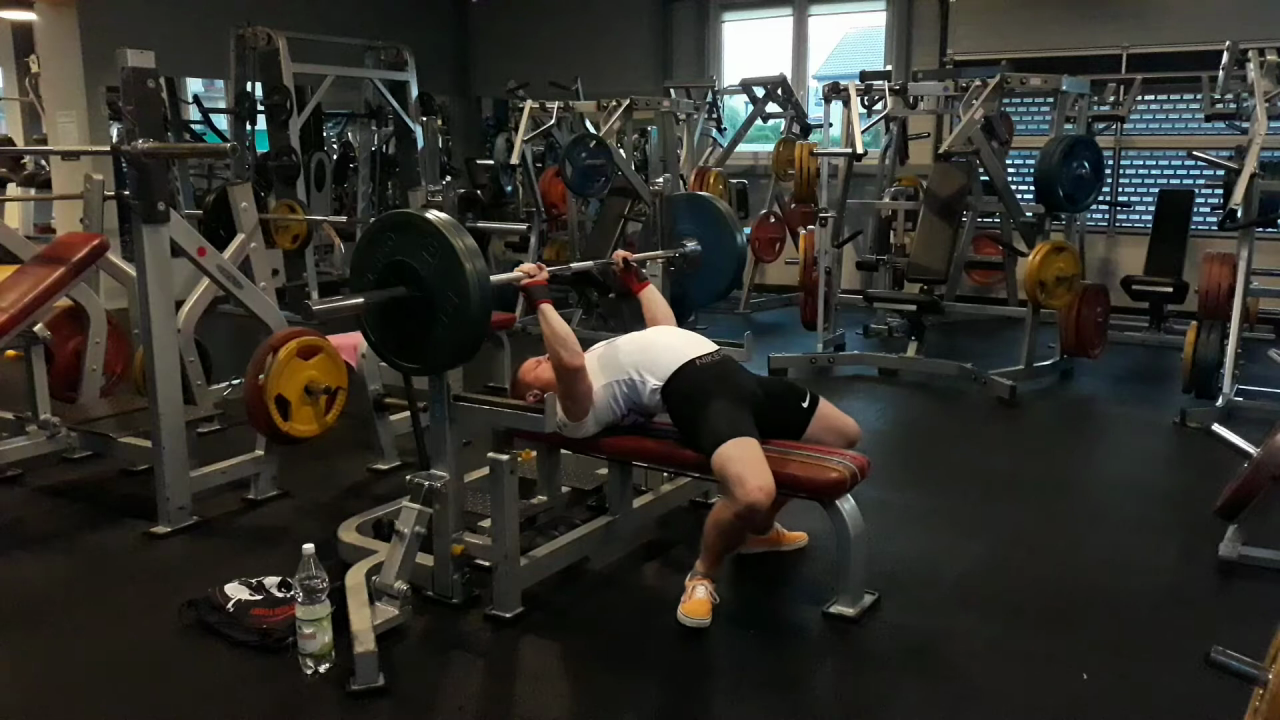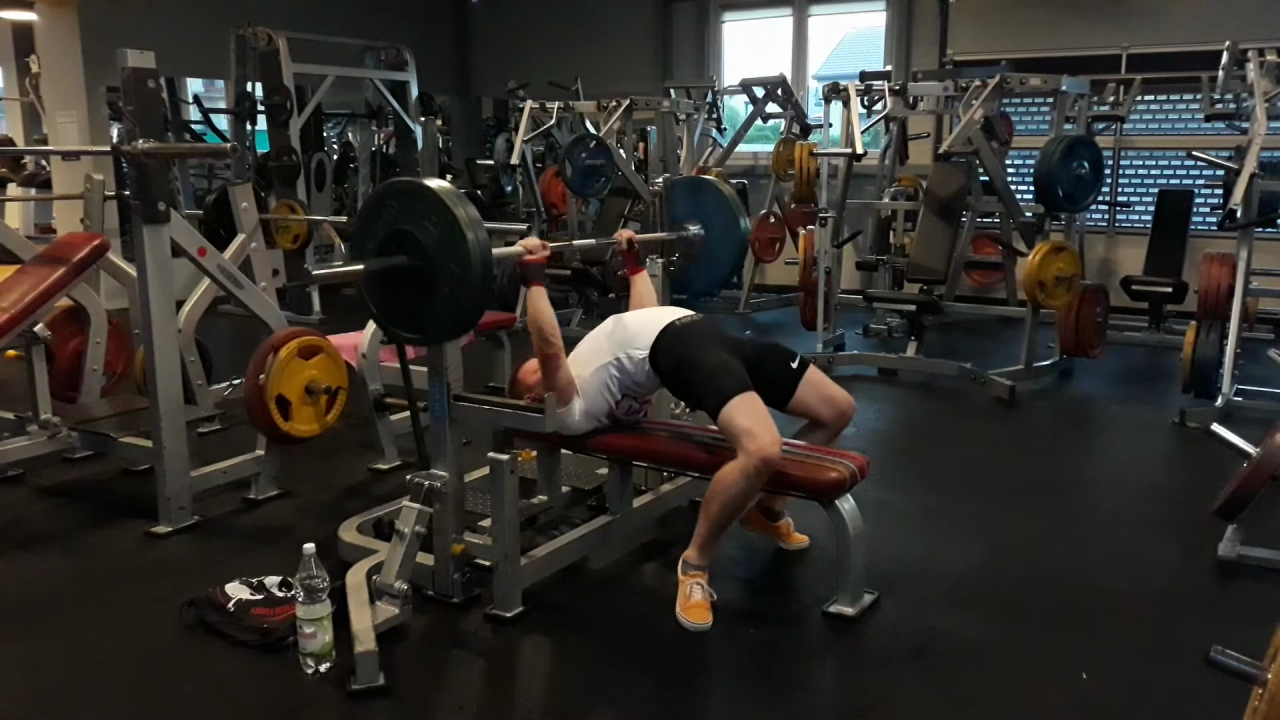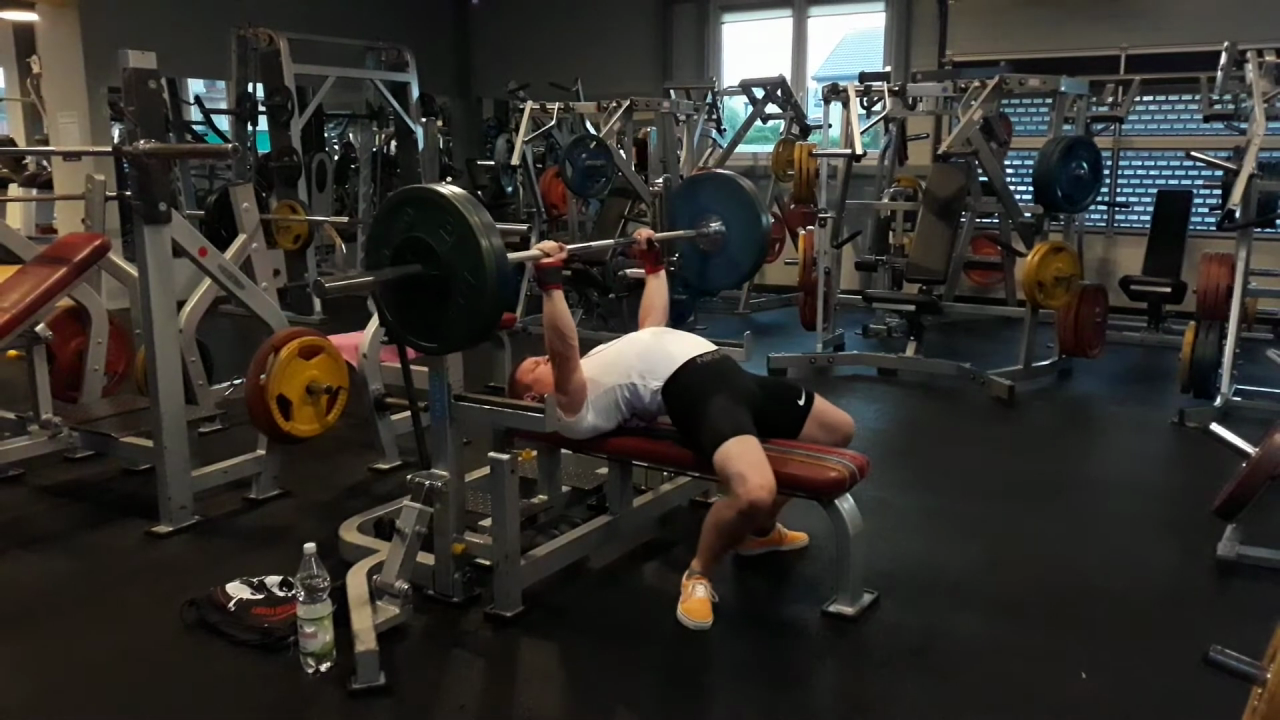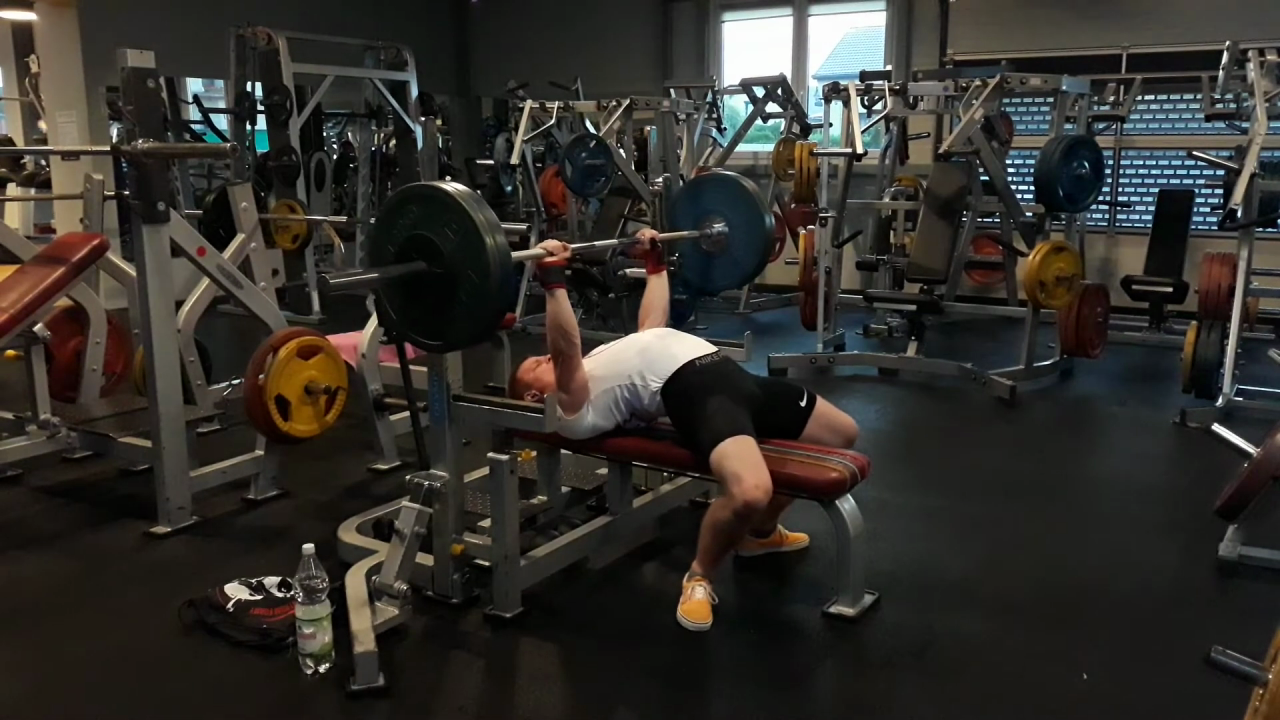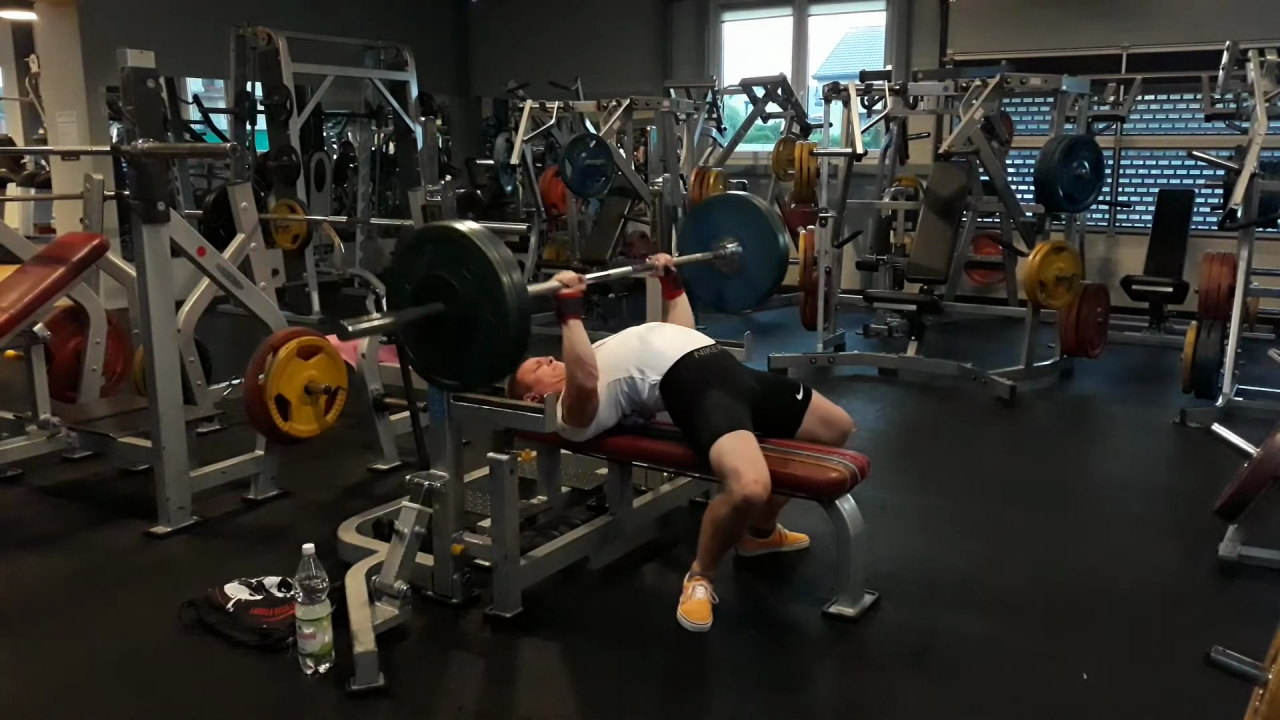
dt=1s
person 1, frame 1
left shoulder: (604, 367)
right shoulder: (574, 412)
left elbow: (666, 330)
right elbow: (571, 361)
left wrist: (635, 278)
right wrist: (540, 299)
left knee: (845, 436)
right knee: (754, 495)
left ankle: (759, 530)
right ankle: (703, 575)
person 1, frame 2
left shoulder: (595, 372)
left elbow: (645, 316)
right elbow: (549, 348)
left wrist: (633, 260)
right wrist: (533, 277)
left knee: (837, 410)
right knee: (762, 451)
left ankle: (768, 510)
right ankle: (694, 563)
person 1, frame 3
left shoulder: (604, 366)
right shoulder: (572, 410)
left elbow: (653, 326)
right elbow: (564, 350)
left wrist: (652, 261)
right wrist: (550, 281)
left knee: (840, 431)
right knee: (755, 493)
left ankle: (760, 531)
right ankle: (698, 574)
person 1, frame 4
left shoulder: (601, 367)
right shoulder: (573, 410)
left elbow: (652, 325)
right elbow: (566, 349)
left wrist: (655, 260)
right wrist: (553, 279)
left knee: (842, 435)
right knee: (750, 493)
left ankle: (760, 532)
right ankle: (698, 577)
person 1, frame 5
left shoulder: (608, 361)
right shoulder: (573, 412)
left elbow: (681, 333)
right elbow: (585, 382)
left wrist: (671, 282)
right wrist: (569, 309)
left knee: (838, 430)
right knee: (749, 488)
left ankle: (760, 530)
right ankle: (699, 576)
